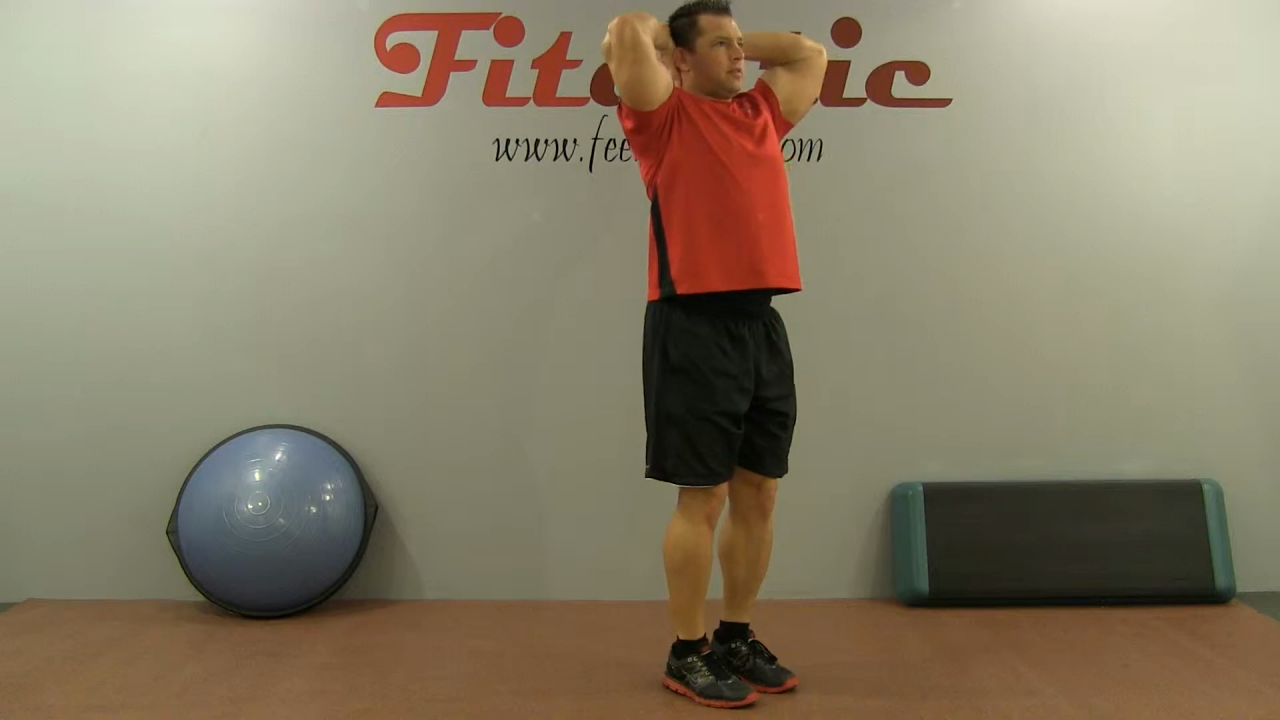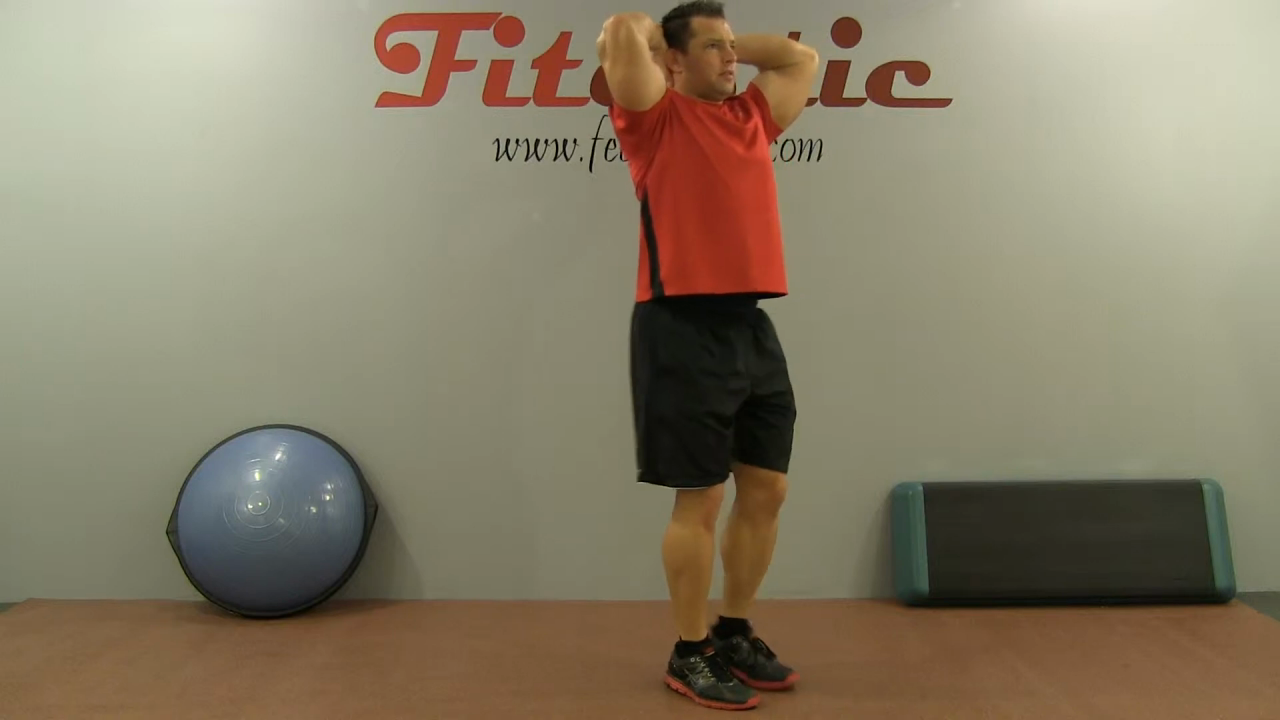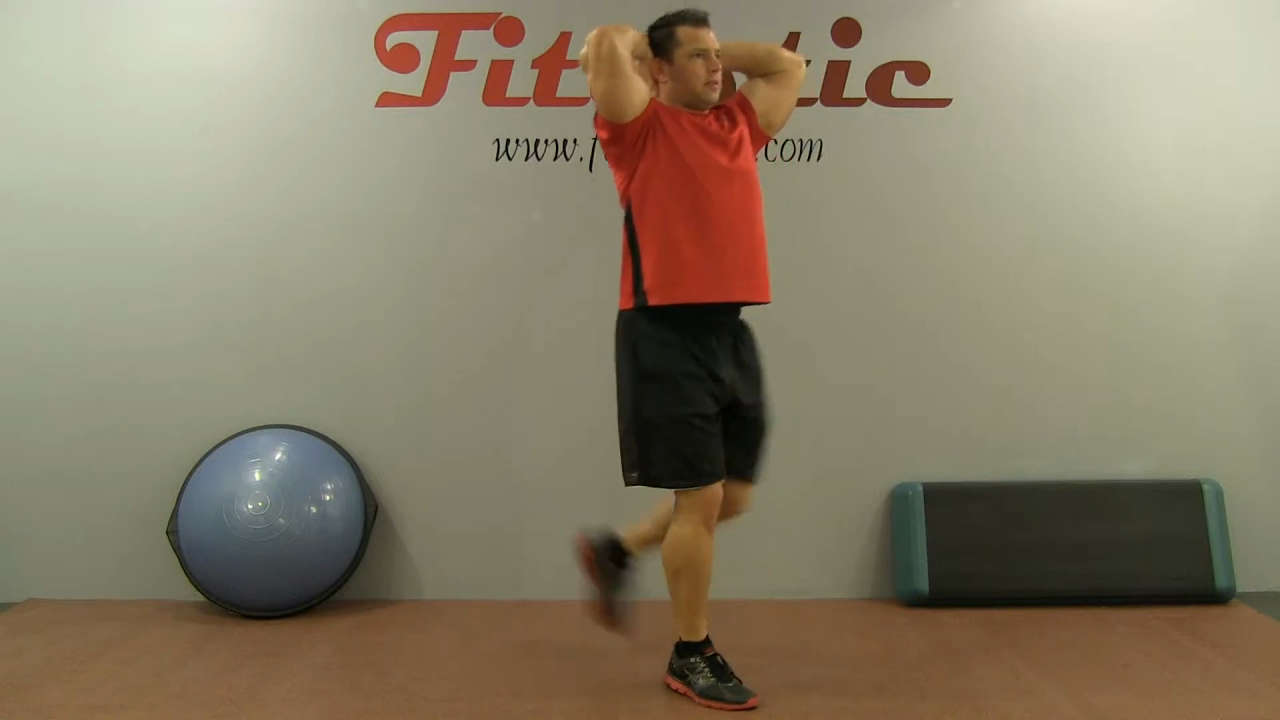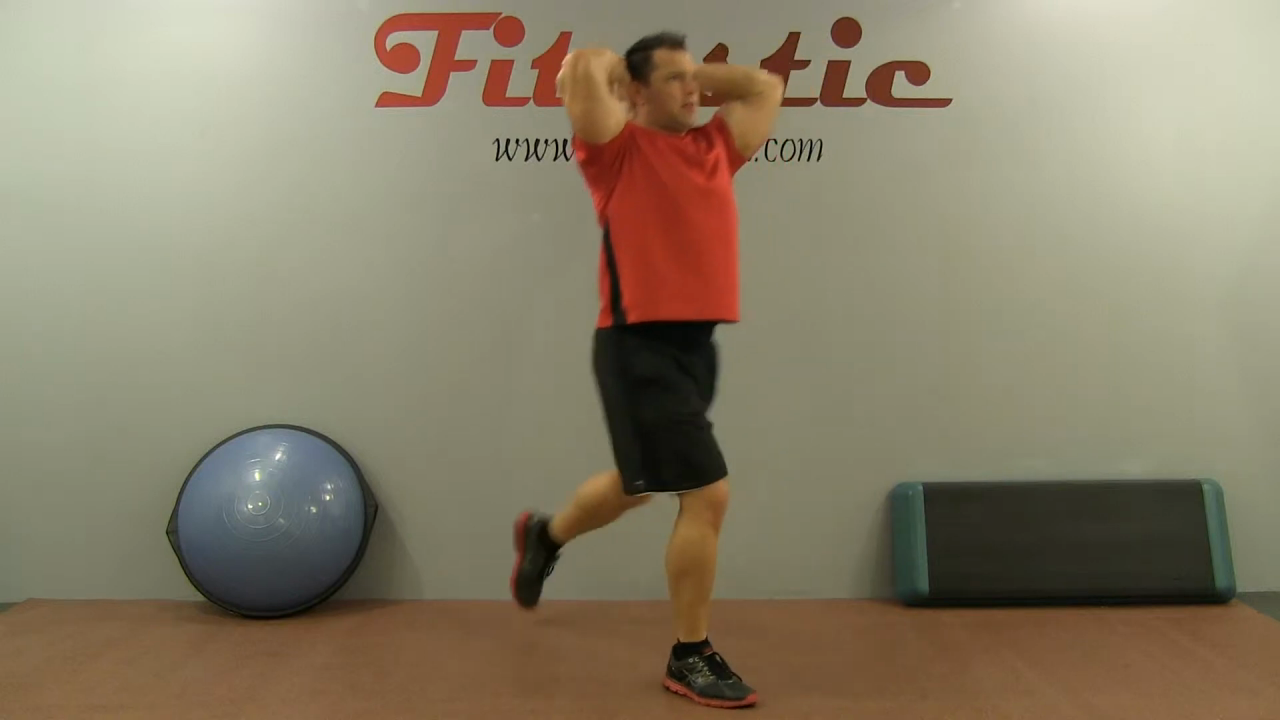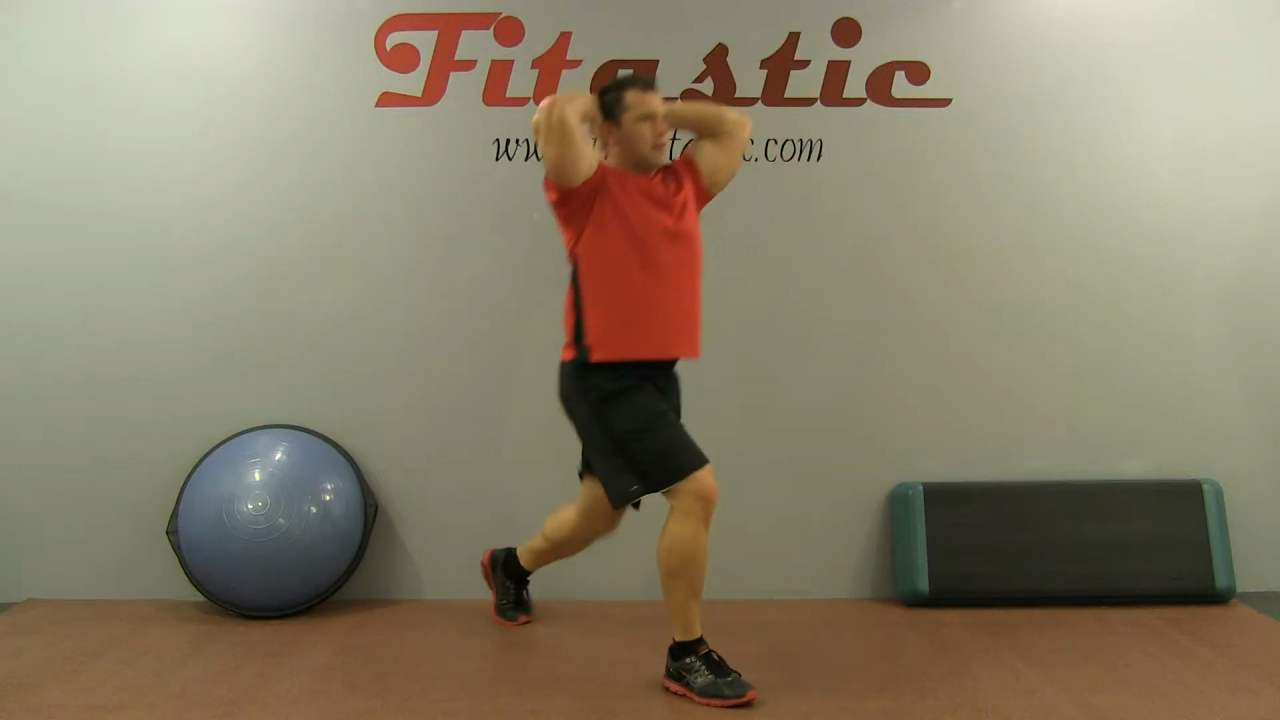
dt=0.2s
person 1, frame 1
left shoulder: (762, 113)
right shoulder: (665, 117)
left hip: (762, 324)
right hip: (693, 327)
left knee: (758, 497)
right knee: (703, 498)
left ankle: (736, 641)
right ankle: (687, 654)
person 1, frame 2
left shoulder: (752, 116)
right shoulder: (657, 118)
left elbow: (802, 58)
left hip: (750, 325)
right hip: (682, 328)
left knee: (766, 493)
right knee: (701, 498)
left ankle: (734, 636)
right ankle: (690, 655)
person 1, frame 3
left shoulder: (737, 125)
right shoulder: (641, 128)
left elbow: (789, 66)
right elbow: (603, 47)
left wrist: (718, 53)
right wrist: (640, 41)
left hip: (730, 331)
right hip: (665, 334)
left knee: (732, 494)
right knee: (700, 498)
left ankle: (615, 552)
right ankle: (690, 655)
person 1, frame 4
left shoulder: (714, 147)
right shoulder: (618, 150)
left elbow: (766, 87)
right elbow: (578, 71)
left wrist: (696, 71)
right wrist: (616, 65)
left hip: (696, 343)
right hip: (641, 346)
left knee: (634, 483)
right knee: (707, 496)
left ankle: (545, 535)
right ankle: (689, 655)
person 1, frame 5
left shoulder: (683, 185)
right shoulder: (590, 190)
left elbow: (735, 125)
right elbow: (553, 116)
left wrist: (666, 107)
right wrist: (593, 105)
left hip: (657, 372)
right hip: (604, 375)
left knee: (602, 511)
right knee: (696, 490)
left ankle: (513, 564)
right ankle: (686, 655)
